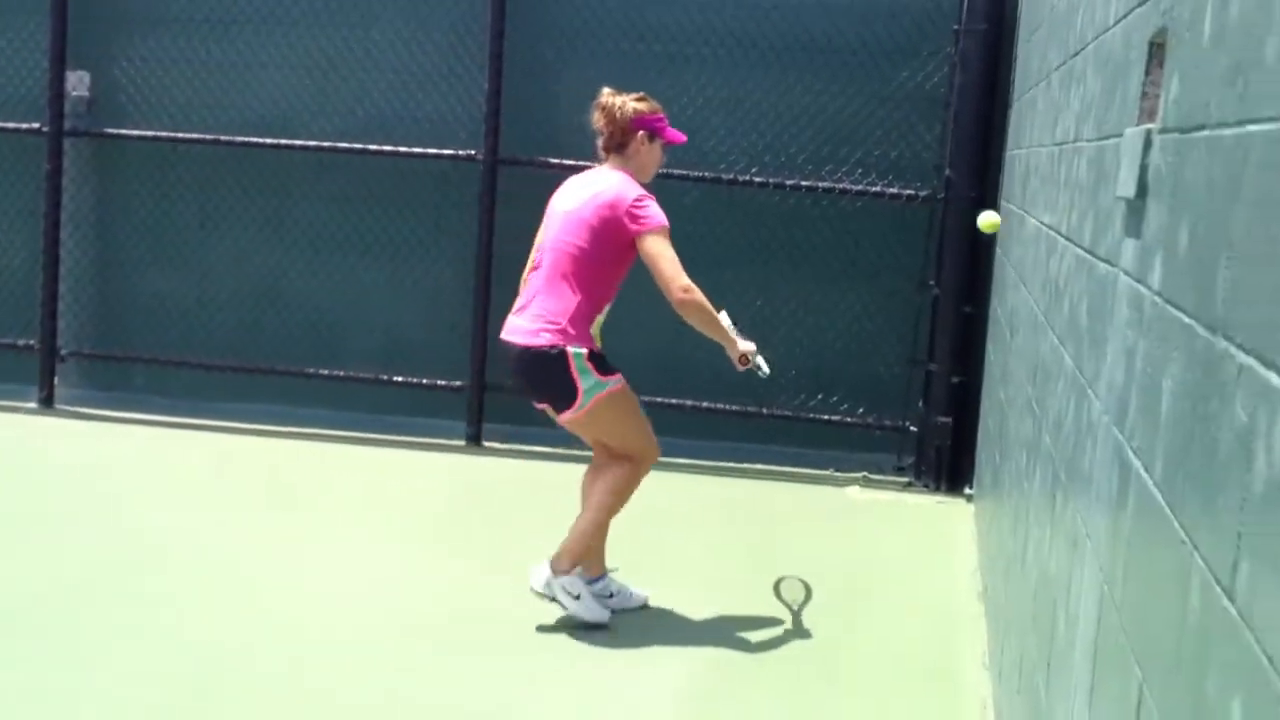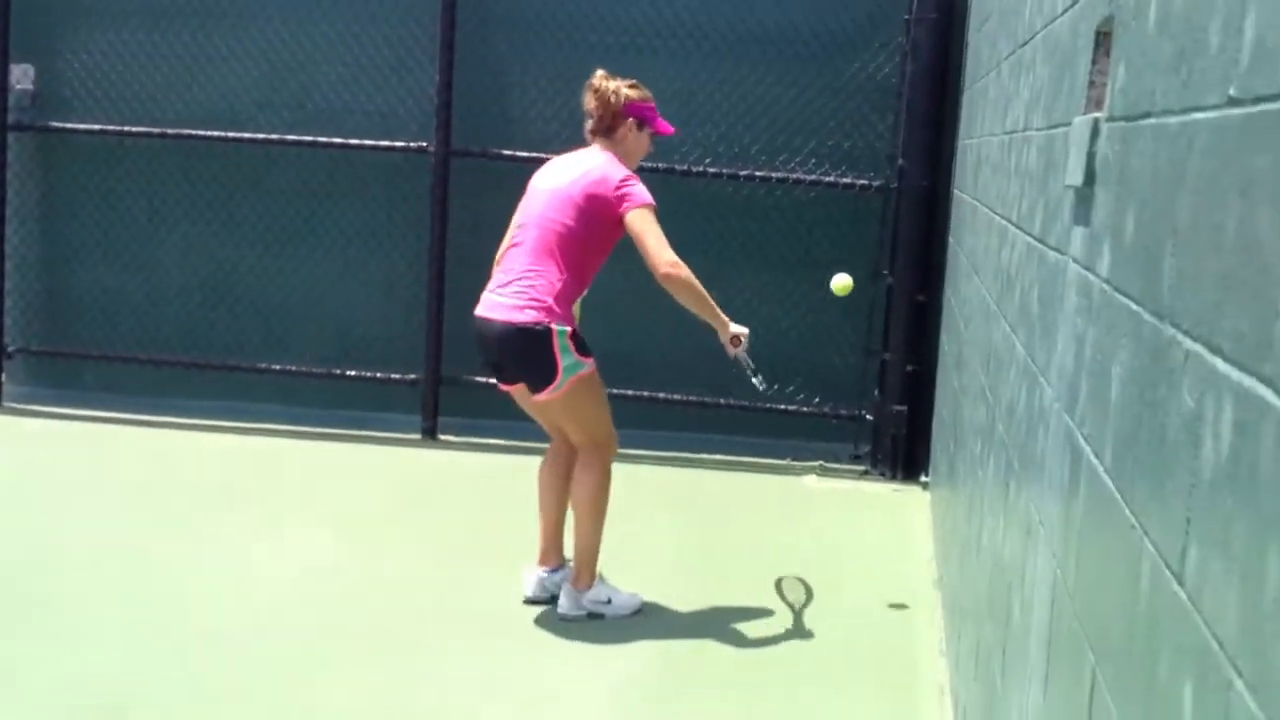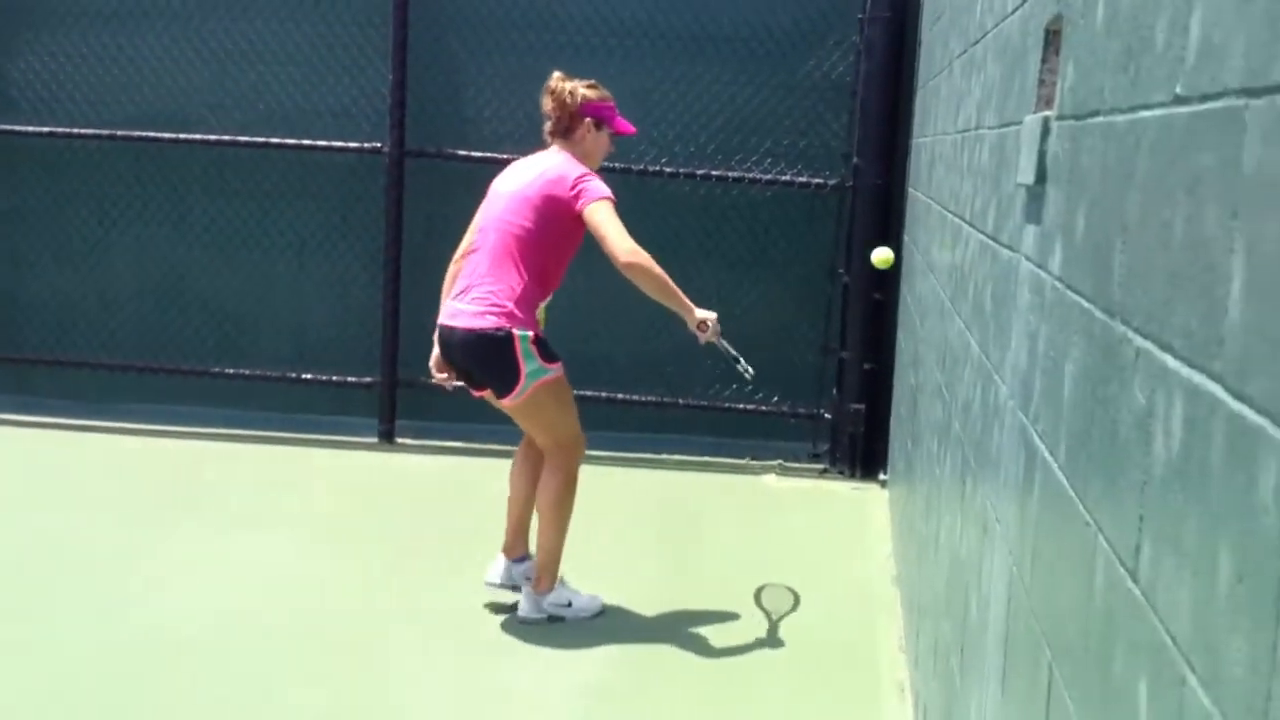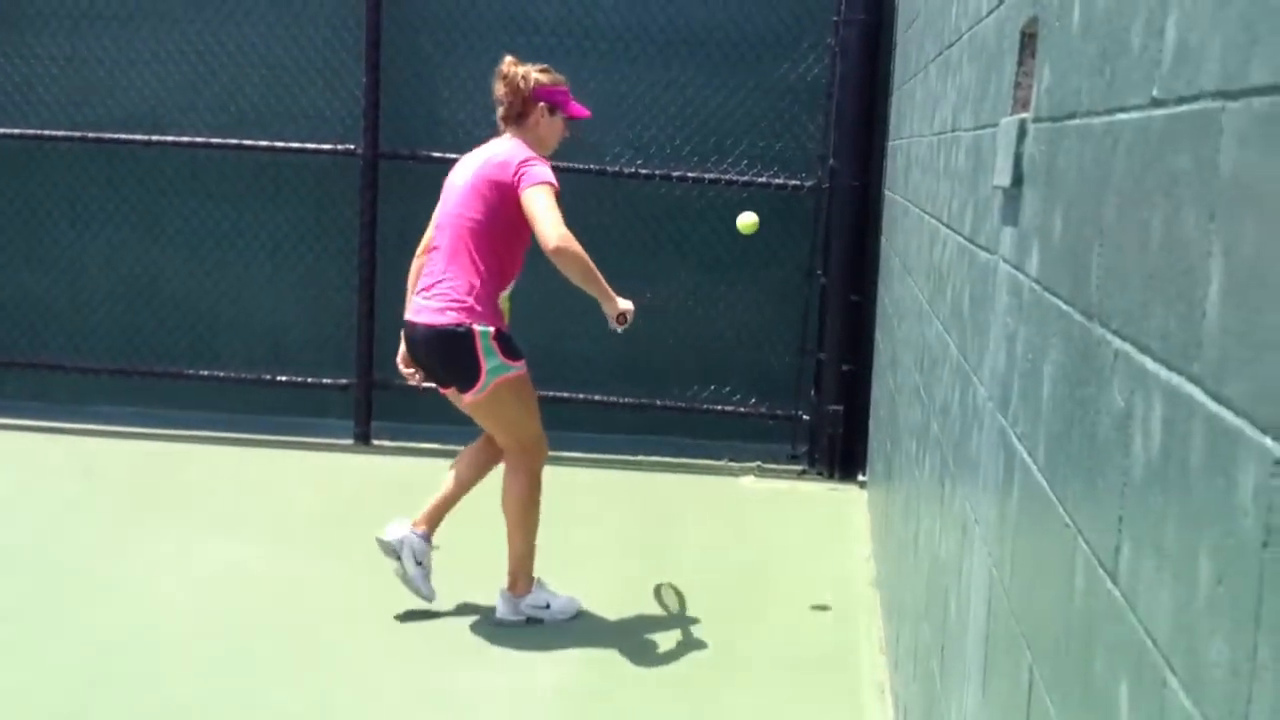
dt=0.2s
person 1, frame 1
left shoulder: (572, 187)
right shoulder: (633, 201)
right elbow: (680, 293)
right wrist: (732, 342)
left hip: (521, 344)
right hip: (558, 352)
left knee: (615, 450)
right knee: (640, 451)
left ankle: (590, 576)
right ankle: (562, 566)
person 1, frame 2
left shoulder: (554, 168)
right shoulder: (620, 182)
right elbow: (668, 269)
right wrist: (722, 324)
left hip: (491, 323)
right hip: (538, 332)
left knee: (567, 438)
right knee: (597, 446)
left ankle: (548, 566)
right ankle: (583, 588)
person 1, frame 3
left shoulder: (515, 172)
right shoulder: (578, 180)
left elbow: (460, 258)
right elbow: (629, 259)
left wrist: (441, 341)
right wrist: (689, 311)
left hip: (458, 328)
right hip: (503, 337)
left knee: (544, 435)
right knee: (565, 450)
left ankle: (512, 557)
right ankle: (543, 590)
person 1, frame 4
left shoulder: (473, 162)
right shoulder: (526, 164)
left elbow: (424, 256)
right elbow: (557, 243)
left wrist: (409, 340)
right wrist: (609, 299)
left hip: (425, 326)
right hip: (467, 332)
left knee: (501, 440)
right knee: (528, 451)
left ankle: (414, 532)
right ankle: (522, 592)
